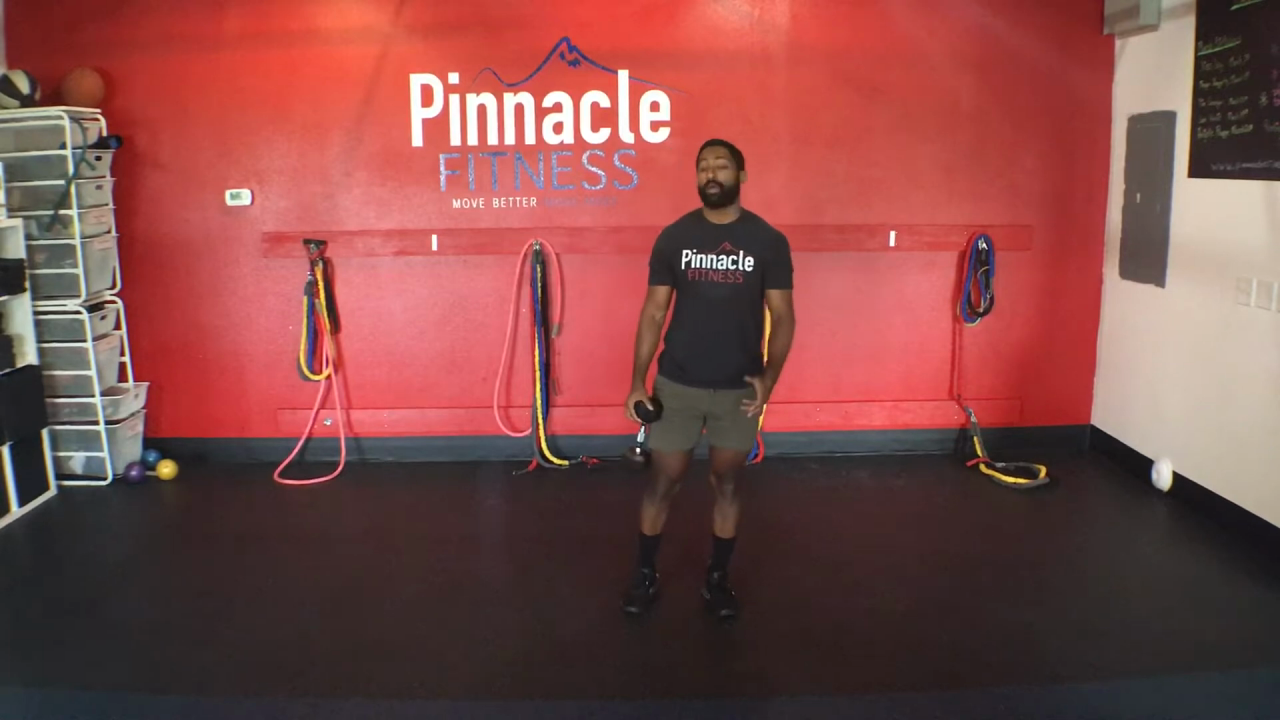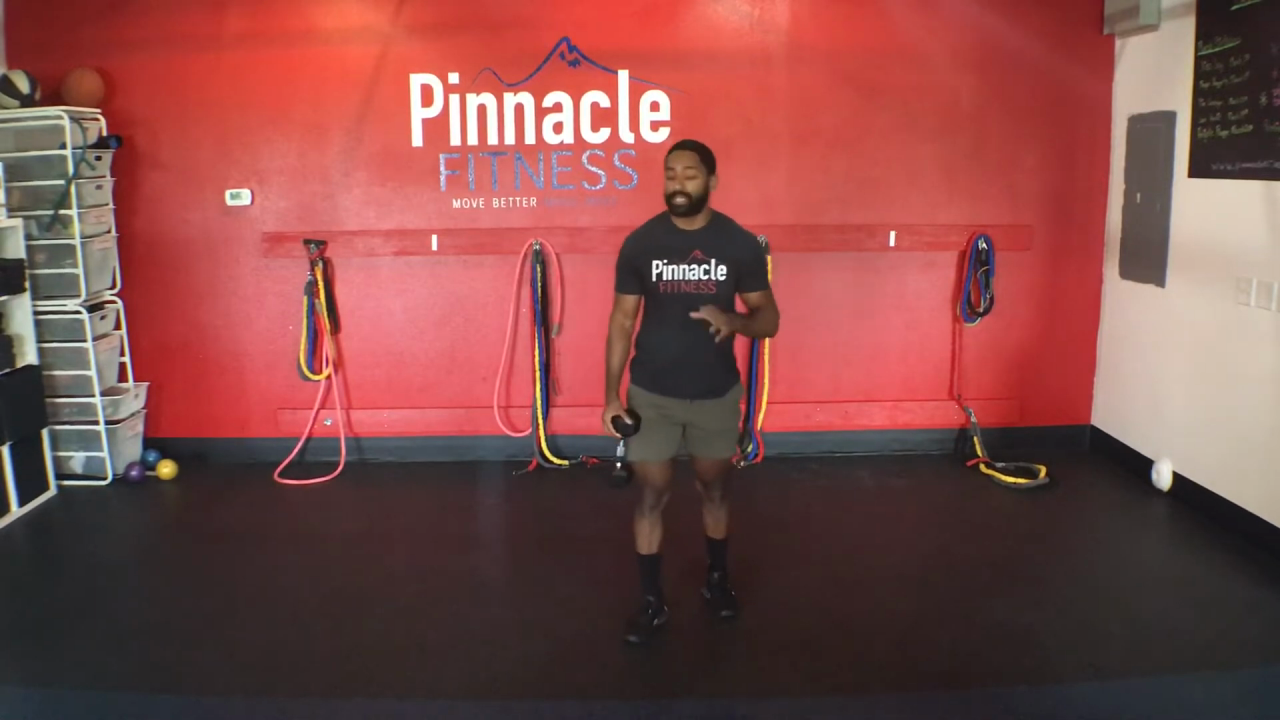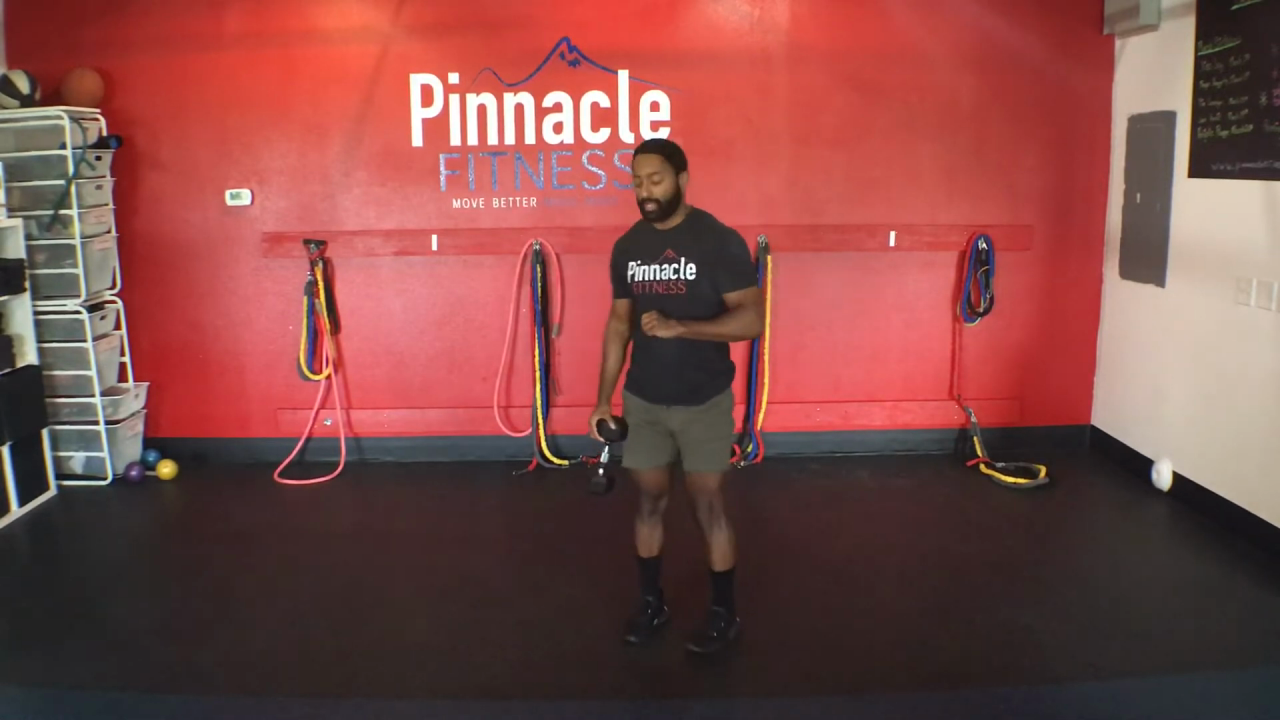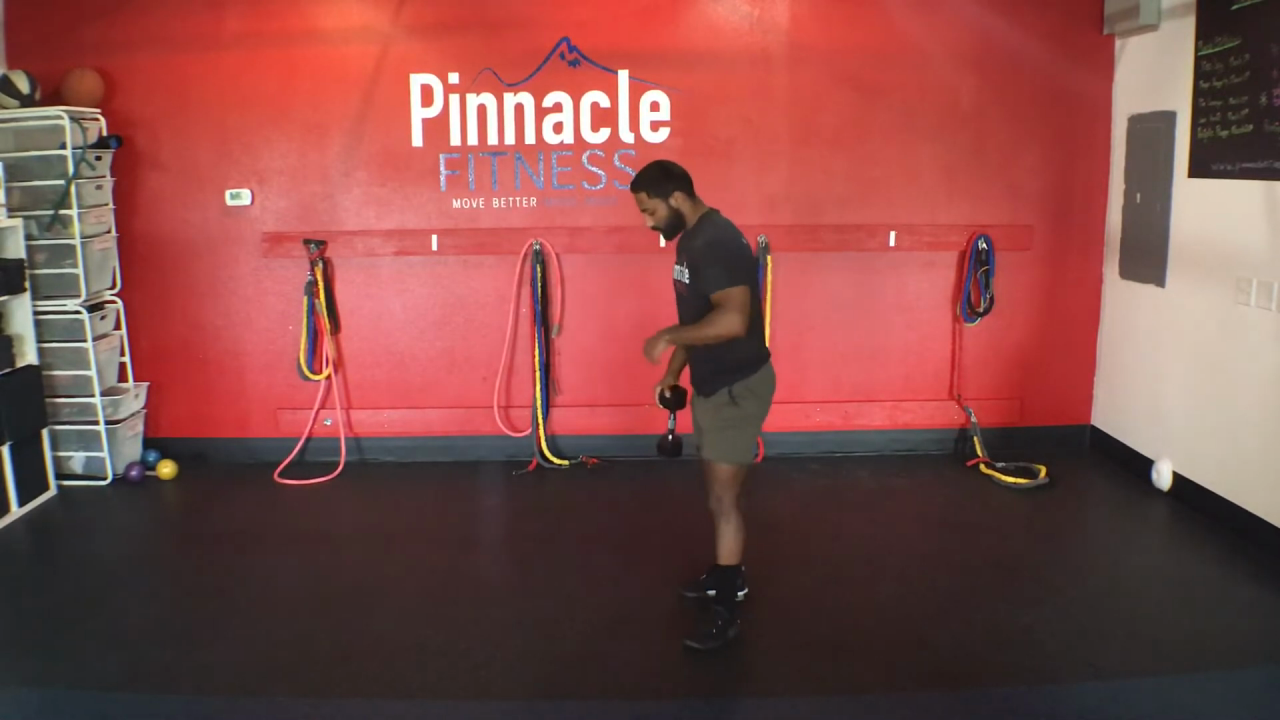
dt=1s
person 1, frame 1
left shoulder: (769, 241)
right shoulder: (674, 237)
left elbow: (783, 316)
right elbow: (654, 312)
left wrist: (770, 376)
right wrist: (638, 382)
left hip: (738, 387)
right hip: (678, 385)
left knee: (726, 484)
right knee: (663, 482)
left ankle: (717, 578)
right ankle: (645, 573)
person 1, frame 2
left shoulder: (740, 244)
right shoulder: (640, 243)
left elbow: (769, 318)
right elbow: (622, 320)
left wrist: (733, 322)
right wrist: (612, 394)
left hip: (717, 393)
right hip: (652, 394)
left knee: (713, 489)
right knee: (651, 496)
left ankle: (717, 577)
right ankle: (652, 600)
person 1, frame 3
left shoulder: (720, 243)
right shoulder: (627, 246)
left elbow: (751, 320)
right elbow: (618, 324)
left wrist: (678, 326)
right wrist: (603, 399)
left hip: (704, 401)
right hip: (643, 399)
left knee: (707, 506)
right knee: (650, 501)
left ankle: (724, 612)
right ankle: (652, 602)
person 1, frame 4
left shoulder: (717, 243)
right shoulder: (690, 239)
left elbow: (733, 321)
left wrist: (669, 338)
right wrist: (674, 368)
left hip: (739, 387)
right hip: (714, 382)
left knee: (722, 498)
right knee: (721, 488)
left ankle: (726, 612)
right ankle: (729, 572)
